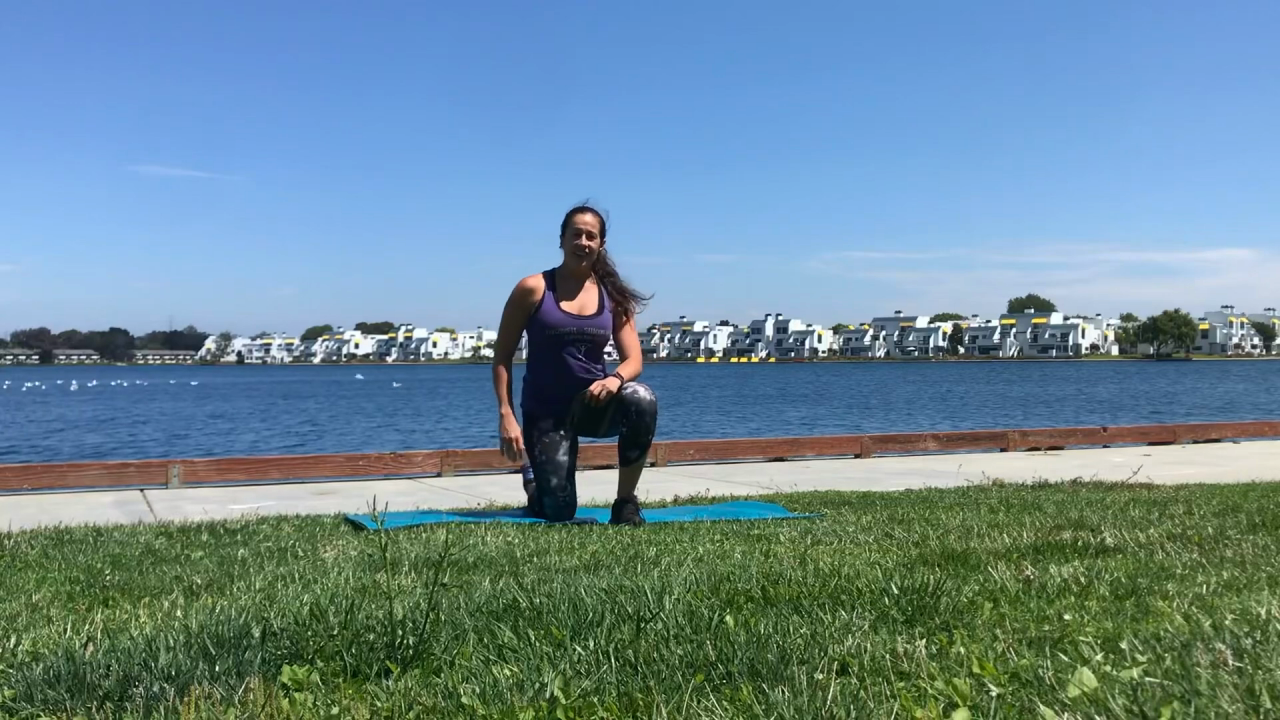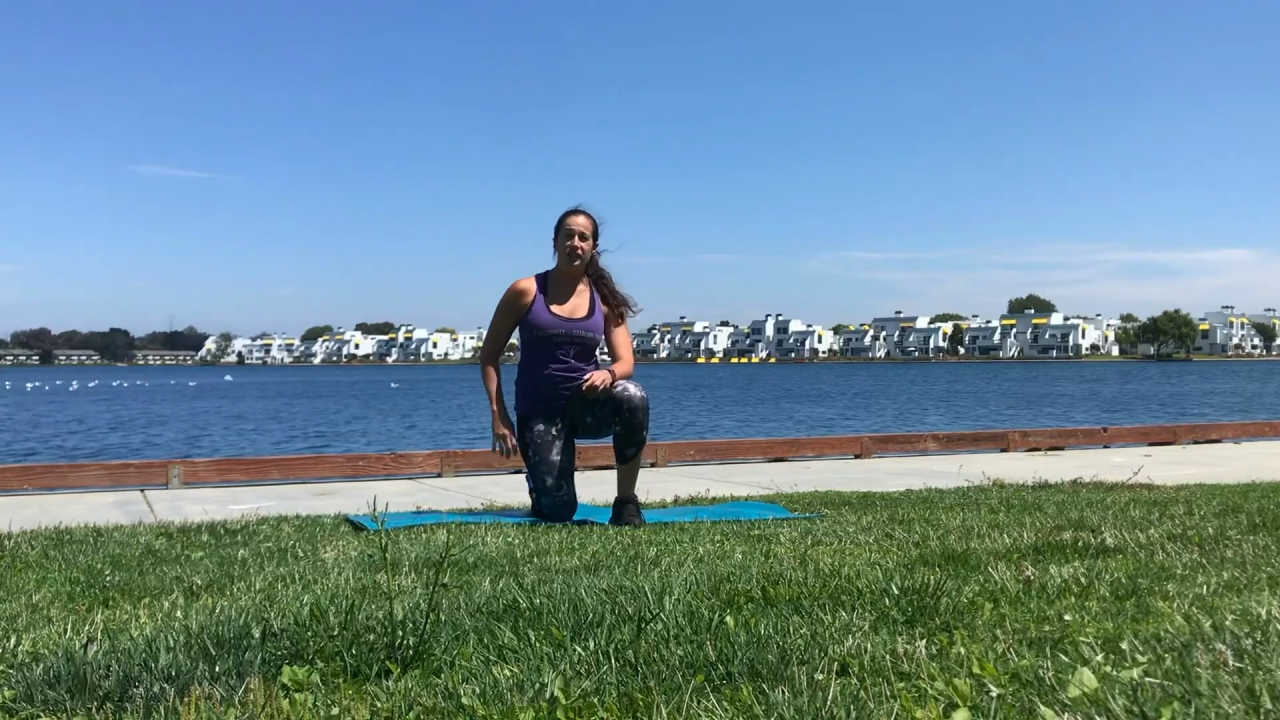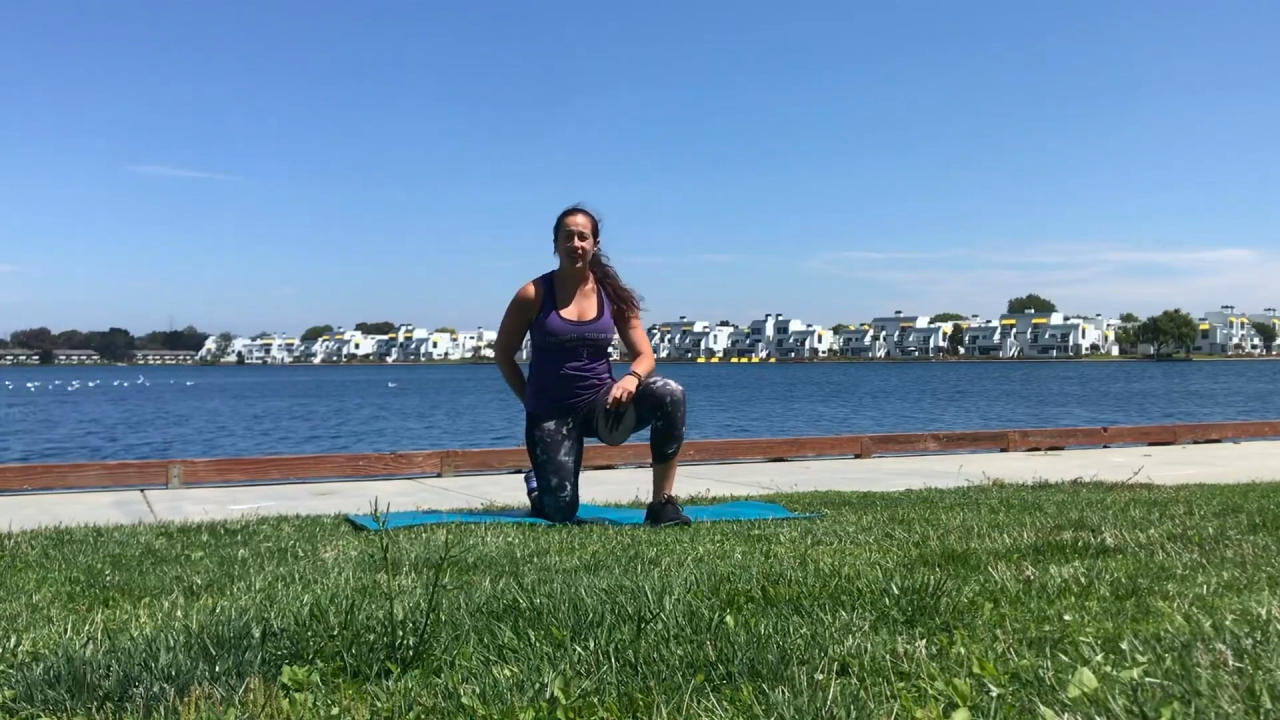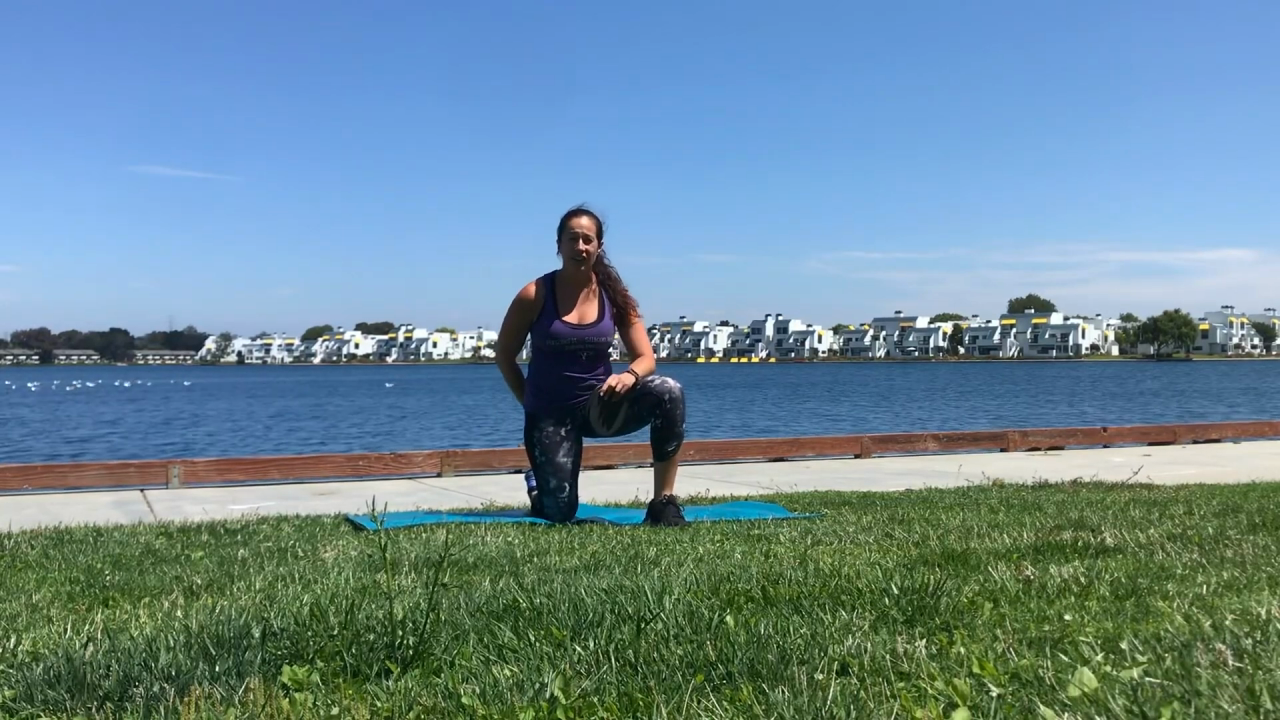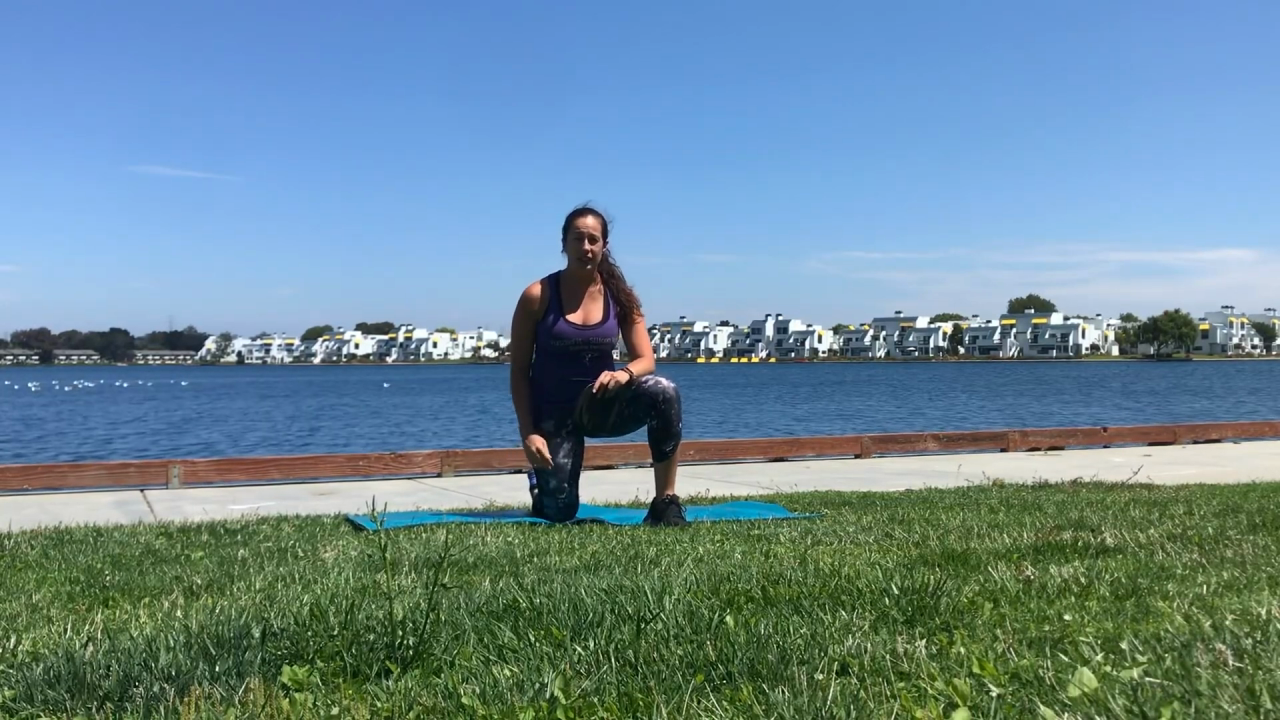
dt=1s
person 1, frame 1
left shoulder: (613, 296)
right shoulder: (533, 289)
left elbow: (634, 360)
right elbow: (502, 357)
left wrist: (615, 379)
right wrist: (507, 415)
left hip: (593, 404)
right hip: (546, 412)
left knee: (642, 399)
right knee: (560, 511)
left ankle: (626, 503)
right ankle: (537, 482)
person 1, frame 2
left shoulder: (606, 300)
right shoulder: (526, 291)
left elbow: (626, 363)
right elbow: (489, 353)
left wrist: (608, 375)
right wrist: (498, 416)
left hip: (589, 406)
right hip: (539, 413)
left knee: (632, 398)
right knee: (558, 511)
left ankle: (626, 501)
right ankle: (540, 486)
person 1, frame 3
left shoulder: (613, 295)
right shoulder: (533, 295)
left elbow: (645, 356)
right elbow: (503, 354)
left wrist: (632, 379)
right wrist: (531, 402)
left hip: (601, 403)
right hip: (551, 413)
left knee: (669, 394)
right knee: (561, 511)
left ankle: (662, 504)
right ankle: (538, 486)
person 1, frame 4
left shoulder: (614, 296)
right shoulder: (534, 296)
left elbow: (646, 358)
right elbow: (505, 356)
left wrist: (629, 376)
right wrist: (531, 404)
left hip: (600, 404)
right hip: (550, 414)
left knee: (668, 392)
right knee: (560, 512)
left ankle: (664, 503)
right ankle: (538, 487)
person 1, frame 5
left shoulder: (619, 296)
right shoulder: (537, 296)
left elbow: (646, 360)
right elbow: (519, 370)
left wrist: (624, 374)
right wrist: (528, 431)
left hip: (602, 405)
right hip: (553, 414)
left knee: (663, 391)
right knee: (560, 511)
left ankle: (666, 502)
right ankle: (539, 484)
